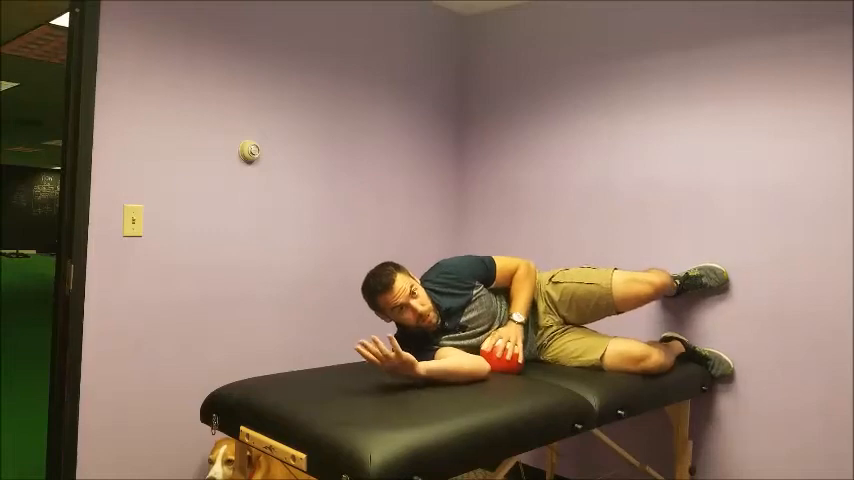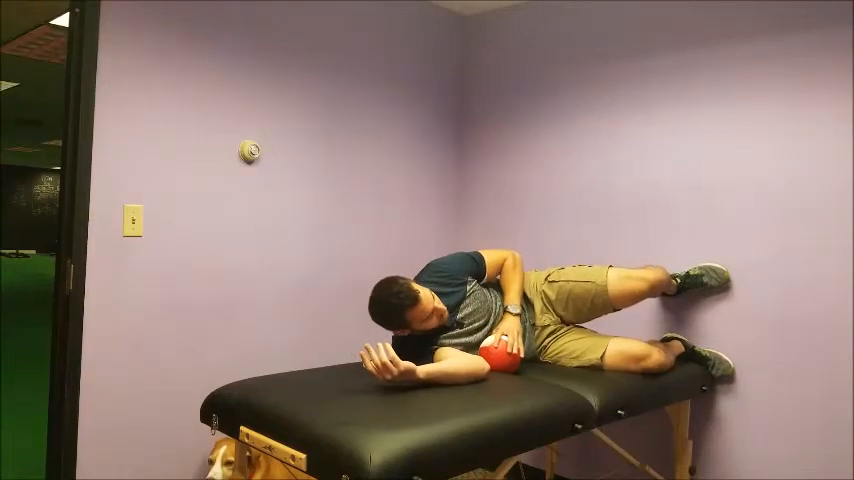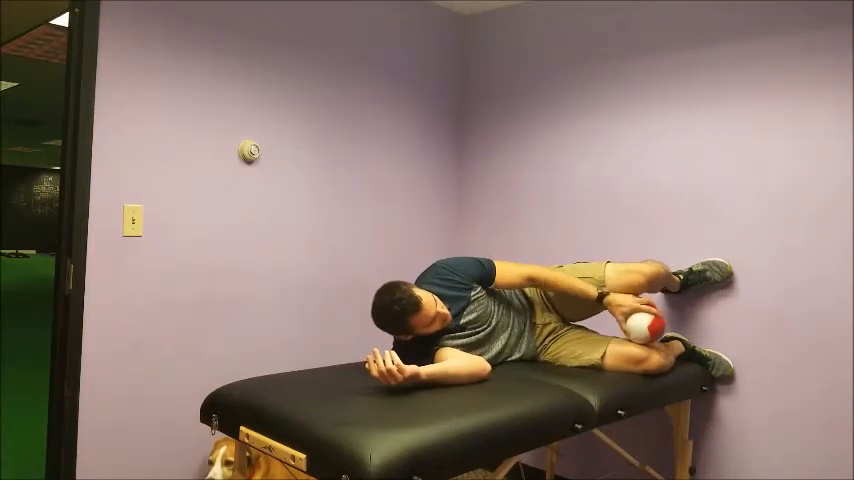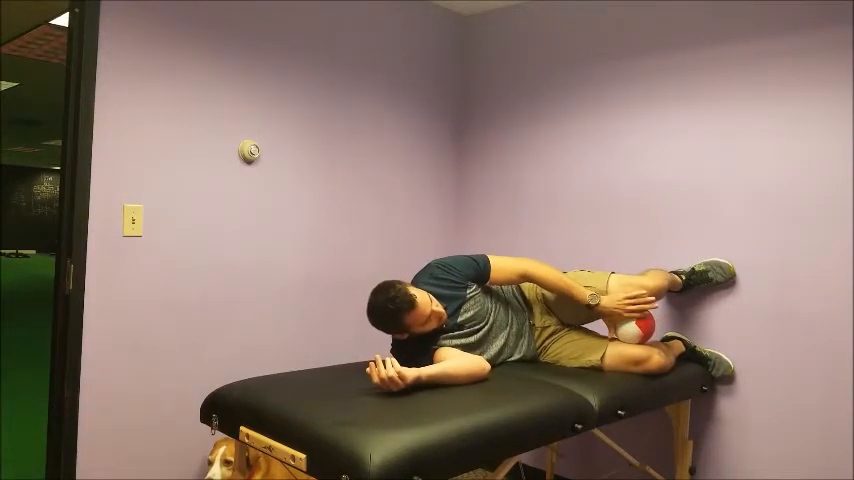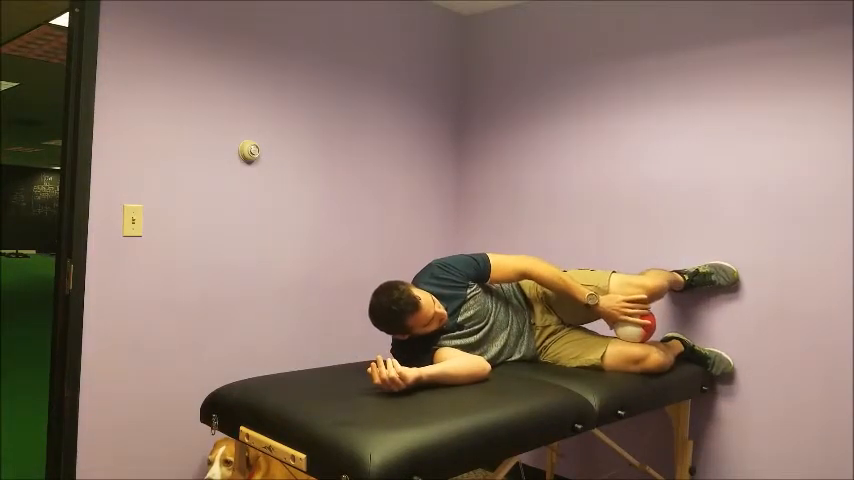
dt=0.7s
person 1, frame 1
left shoulder: (447, 273)
right shoulder: (415, 345)
left elbow: (524, 269)
right elbow: (480, 366)
left wrist: (514, 322)
right wrist: (413, 370)
left hip: (543, 296)
right hip: (542, 342)
left knee: (650, 285)
right knee: (651, 360)
left ankle: (677, 283)
right ankle: (677, 346)
person 1, frame 2
left shoulder: (439, 273)
right shoulder: (416, 347)
left elbow: (510, 259)
right elbow: (479, 366)
left wrist: (511, 314)
right wrist: (412, 375)
left hip: (539, 295)
right hip: (541, 342)
left knee: (648, 280)
right knee: (652, 359)
left ankle: (677, 283)
right ankle: (677, 347)
person 1, frame 3
left shoulder: (444, 274)
right shoulder: (418, 348)
left elbow: (532, 274)
right elbow: (480, 367)
left wrist: (605, 297)
right wrist: (412, 375)
left hip: (541, 297)
right hip: (542, 341)
left knee: (648, 274)
right knee: (652, 360)
left ankle: (678, 281)
right ankle: (678, 347)
person 1, frame 4
left shoulder: (440, 274)
right shoulder: (417, 348)
left elbow: (525, 268)
right elbow: (479, 367)
left wrist: (596, 302)
right wrist: (410, 377)
left hip: (541, 298)
right hip: (542, 343)
left knee: (648, 287)
right knee: (653, 360)
left ankle: (679, 280)
right ankle: (679, 346)
person 1, frame 5
left shoulder: (440, 274)
right shoulder: (415, 349)
left elbow: (525, 265)
right elbow: (479, 367)
left wrist: (595, 300)
right wrist: (411, 377)
left hip: (539, 298)
right hip: (541, 342)
left knee: (646, 288)
right knee: (651, 360)
left ankle: (681, 279)
right ankle: (679, 347)
